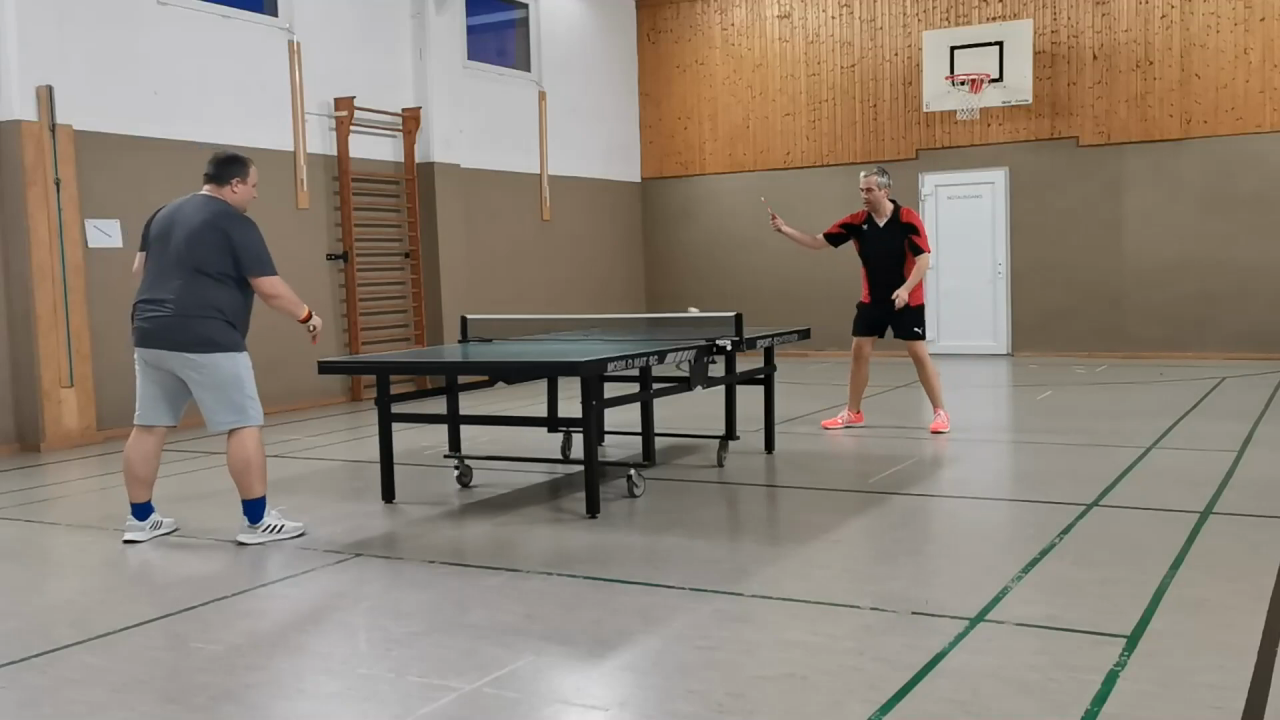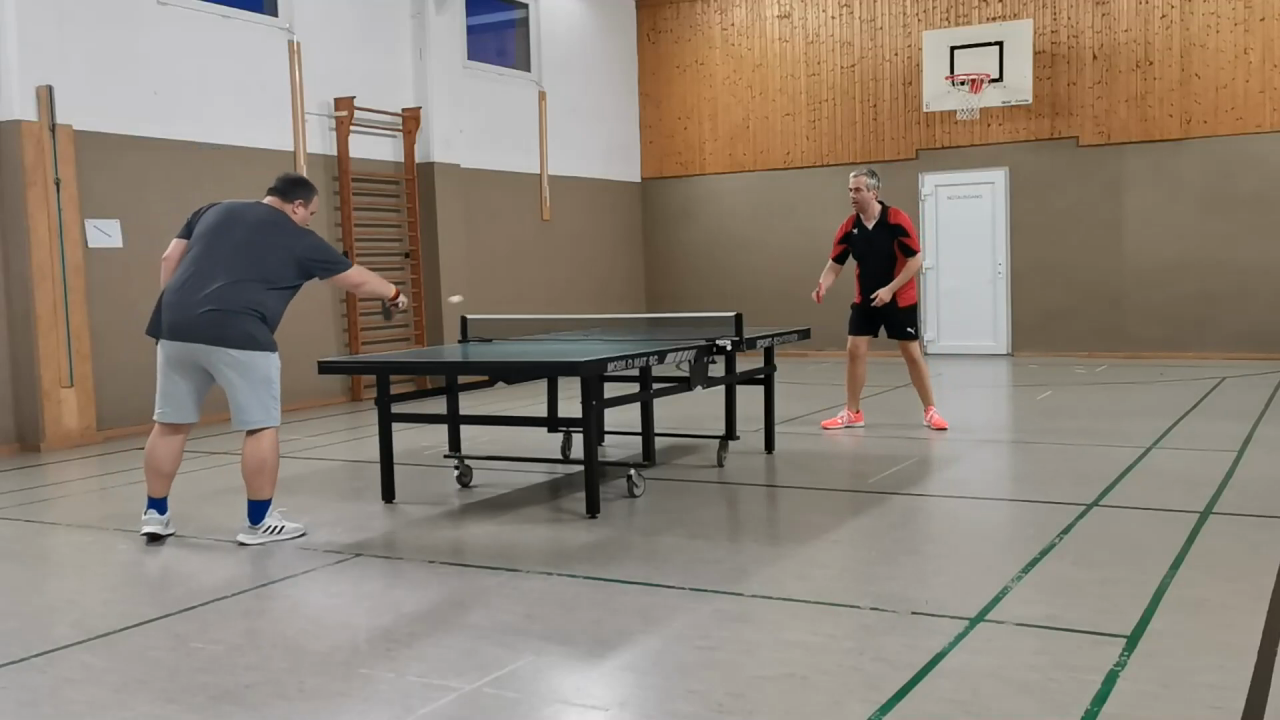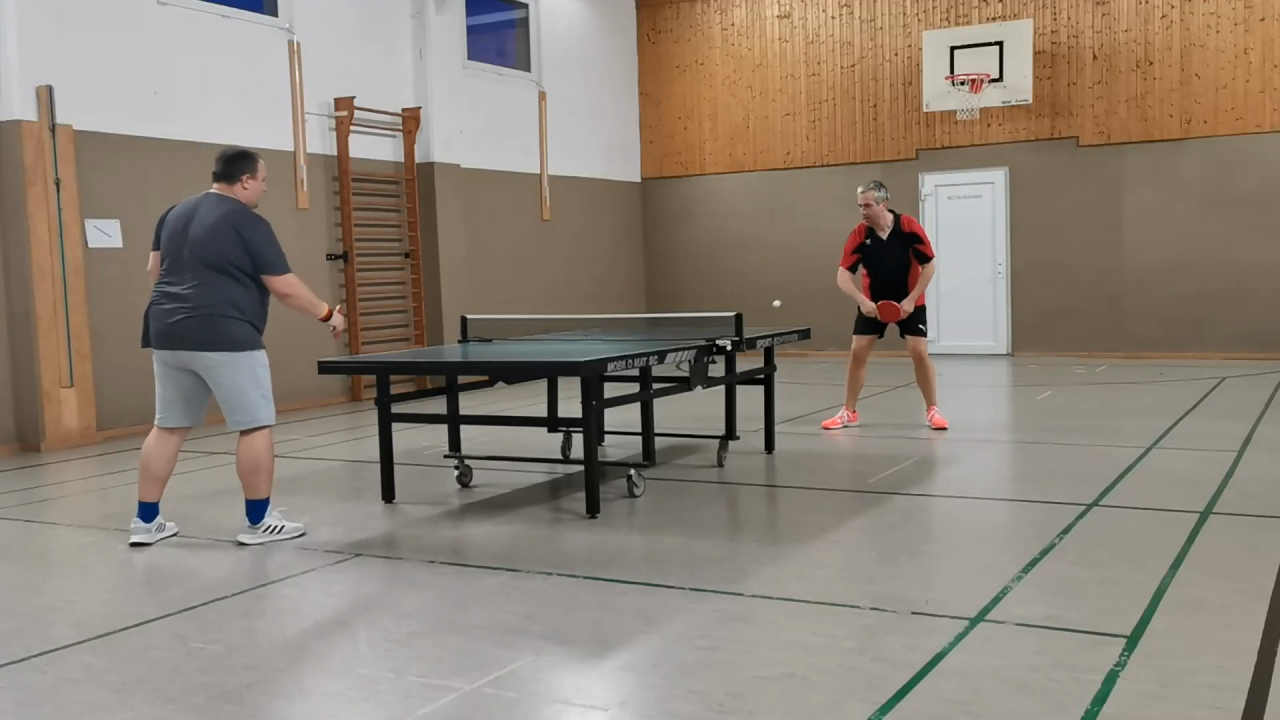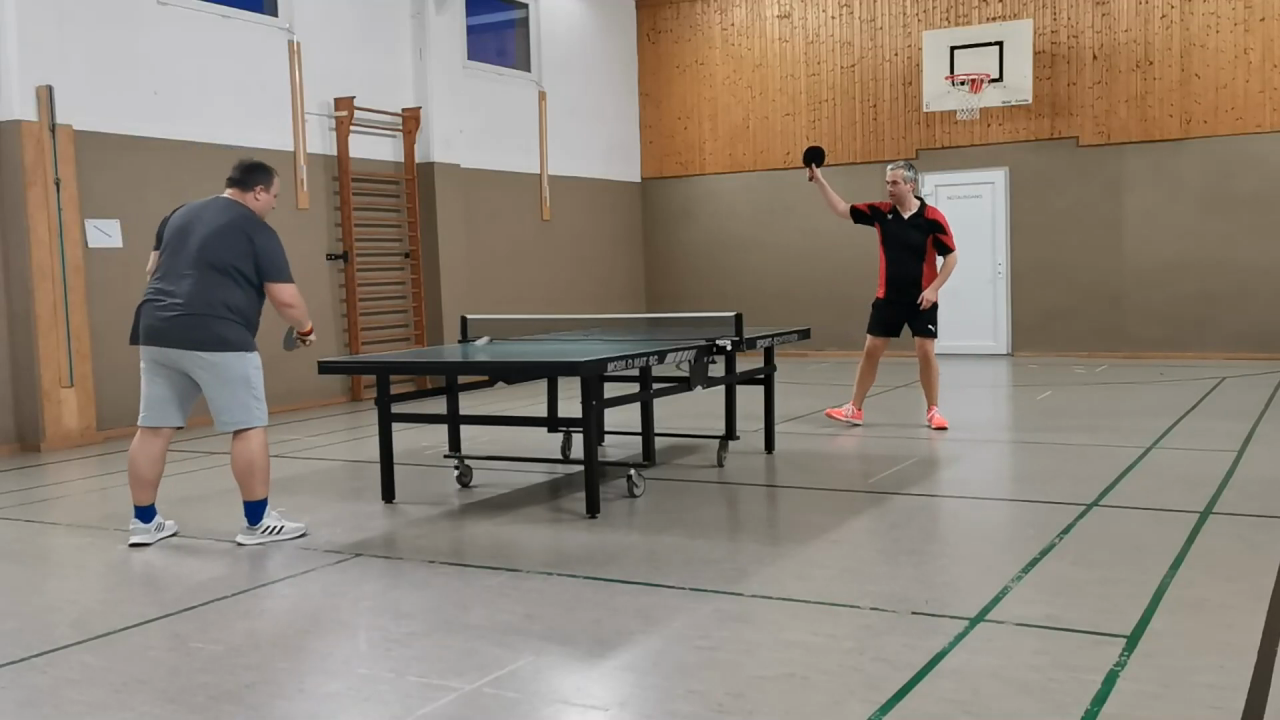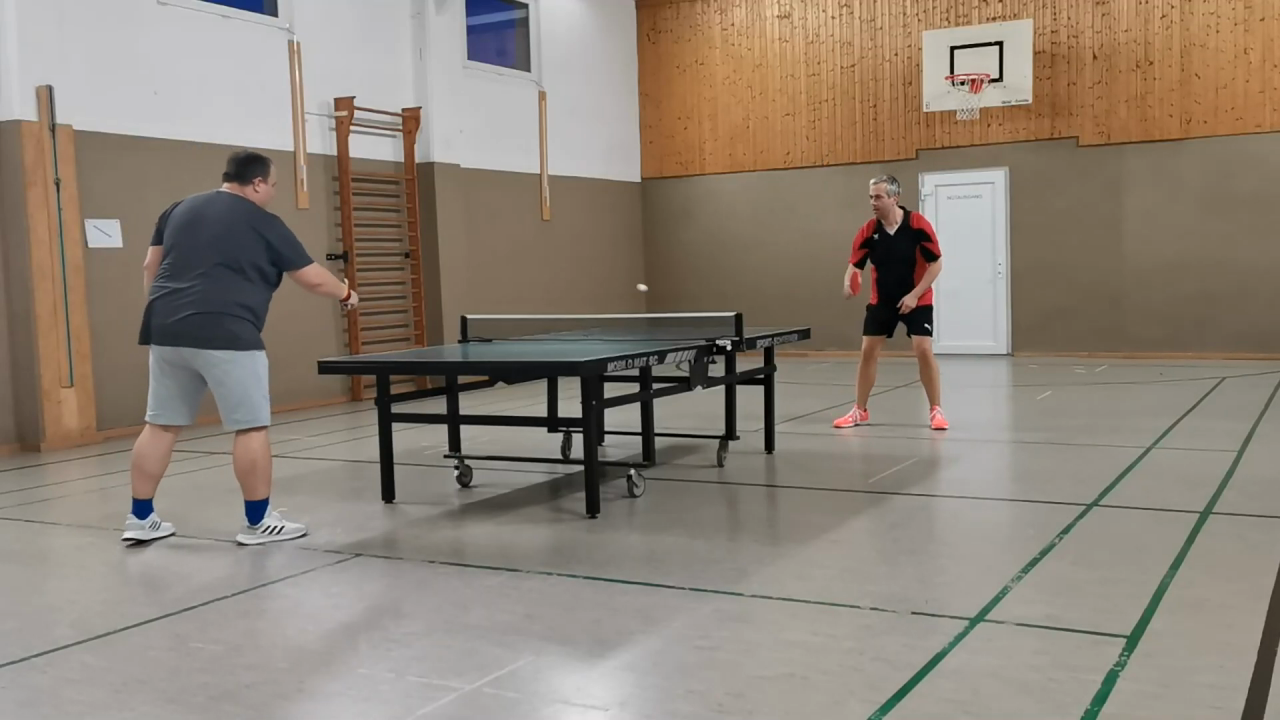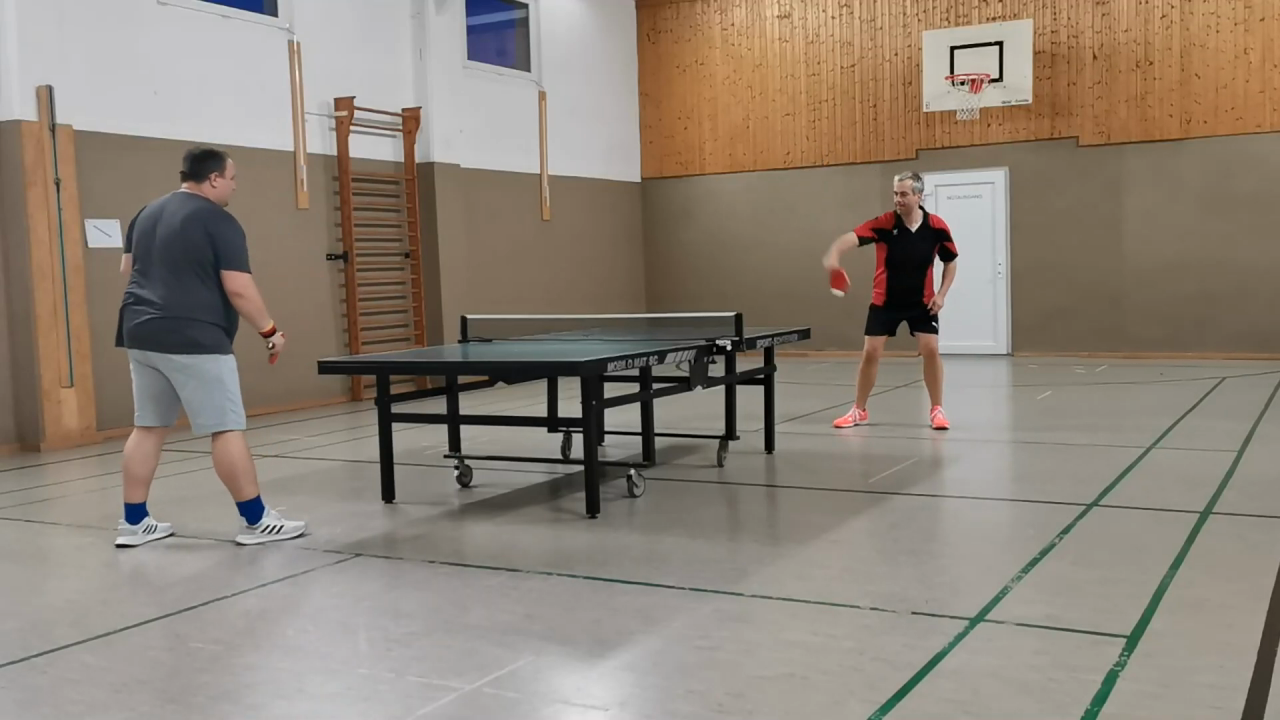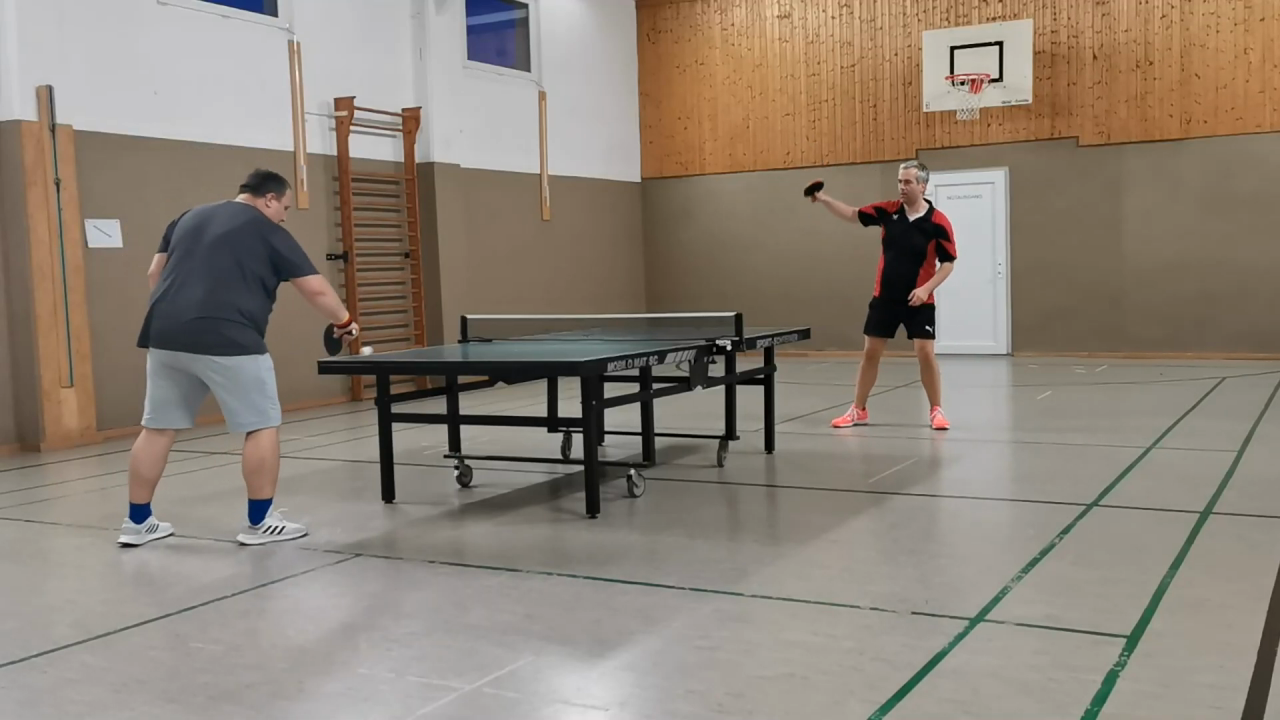
dt=0.5s
person 1, frame 1
left shoulder: (164, 213)
right shoulder: (237, 225)
left elbow: (141, 268)
right elbow: (271, 289)
right wrist: (306, 315)
left hip: (152, 335)
right hip: (207, 340)
left knee: (148, 426)
right knee: (244, 425)
left ankle: (140, 518)
right ankle: (257, 521)
person 1, frame 2
left shoulder: (213, 212)
right shoulder: (298, 239)
left elbow: (170, 259)
right elbow: (354, 278)
right wrist: (393, 293)
left hip: (177, 329)
right hip: (238, 336)
left knee: (170, 423)
right knee: (261, 427)
left ankle: (155, 514)
right ankle: (259, 522)
person 1, frame 3
left shoulder: (175, 213)
right shoulder: (249, 224)
left elbow: (155, 270)
right elbow: (284, 288)
right wrist: (328, 314)
left hip: (168, 334)
right hip: (225, 338)
left knee: (168, 427)
right knee: (255, 426)
left ankle: (145, 520)
right ankle: (259, 521)
person 1, frame 4
left shoulder: (181, 214)
right shoulder: (257, 231)
left elbow: (153, 270)
right elbow: (285, 298)
right wrist: (306, 327)
left hip: (157, 334)
right hip: (217, 339)
left knee: (154, 428)
right knee: (249, 427)
left ankle: (144, 520)
right ankle: (258, 522)
person 1, frame 5
left shoulder: (178, 210)
right shoulder: (265, 224)
left elbow: (151, 267)
right elbow: (312, 277)
right wrist: (345, 293)
left hip: (167, 334)
right hip: (226, 336)
left knee: (161, 425)
right knee: (252, 427)
left ankle: (140, 518)
right ankle: (258, 522)
person 1, frame 6
left shoulder: (146, 214)
right shoulder: (219, 222)
left elbow: (128, 269)
right elbow: (239, 289)
right wrist: (270, 330)
left hip: (142, 335)
right hip: (195, 341)
left knee: (148, 428)
right knee: (227, 429)
left ankle: (133, 522)
right ankle: (256, 521)
person 1, frame 7
left shoulder: (187, 219)
right shoulder: (270, 234)
left elbow: (155, 273)
right elbow: (316, 288)
right wrist: (344, 321)
left hip: (167, 338)
right hip: (228, 343)
left knee: (157, 428)
right knee: (262, 426)
left ankle: (137, 522)
right ankle: (260, 522)
person 2, frame 1
left shoulder: (908, 219)
right shoulder: (856, 222)
left elbow: (923, 259)
right elbow: (820, 241)
left wrist: (905, 289)
right wrist: (787, 230)
left hip: (906, 301)
right hip: (872, 301)
left knee: (919, 354)
right knee: (860, 352)
left ankle: (940, 413)
right ankle: (853, 412)
person 2, frame 2
left shoulder: (897, 220)
right shoulder: (848, 227)
left elbow: (915, 260)
right elbow: (834, 265)
left wrist: (890, 289)
right wrist: (822, 286)
left hip: (899, 299)
right hip: (864, 300)
left knee: (912, 354)
right knee: (855, 352)
left ankle: (930, 411)
right ankle: (851, 412)
person 2, frame 3
left shoulder: (911, 229)
right shoulder: (859, 236)
left elbow: (929, 266)
right elbow: (844, 274)
left wrist: (911, 299)
right wrist: (863, 300)
left hip: (909, 303)
right hip: (873, 303)
left knee: (919, 352)
right knee: (858, 353)
left ankle: (932, 411)
right ankle: (848, 412)
person 2, frame 4
left shoulder: (933, 218)
right shoulder: (881, 212)
left elbow: (951, 257)
right elbow: (842, 209)
left wrist: (933, 289)
right wrist: (819, 180)
left hip: (922, 299)
right hip: (887, 298)
left knee: (926, 352)
right knee: (871, 351)
left ankle: (933, 411)
right ankle: (854, 409)
person 2, frame 5
left shoulder: (918, 225)
right shoulder: (866, 232)
left elbow: (935, 264)
right elbow: (854, 266)
left wrist: (914, 294)
right wrist: (849, 283)
left hip: (917, 300)
right hip: (881, 302)
left knee: (924, 351)
right knee: (867, 352)
left ankle: (936, 411)
right ankle: (860, 410)
person 2, frame 6
left shoulder: (937, 227)
right shoulder: (883, 224)
left elbow: (950, 262)
right elbow: (852, 236)
left wrist: (942, 294)
right wrist: (833, 253)
left hip: (922, 301)
right hip: (885, 301)
left knee: (931, 350)
right knee: (870, 353)
left ankle: (936, 410)
right ankle: (859, 411)
person 2, frame 7
left shoulder: (938, 222)
right shoulder: (889, 211)
left elbow: (948, 263)
right elbow: (852, 214)
left wrist: (926, 289)
right wrist: (824, 199)
left hip: (919, 301)
right hip: (884, 298)
left knee: (926, 353)
right knee: (871, 352)
left ankle: (936, 411)
right ankle: (859, 410)
